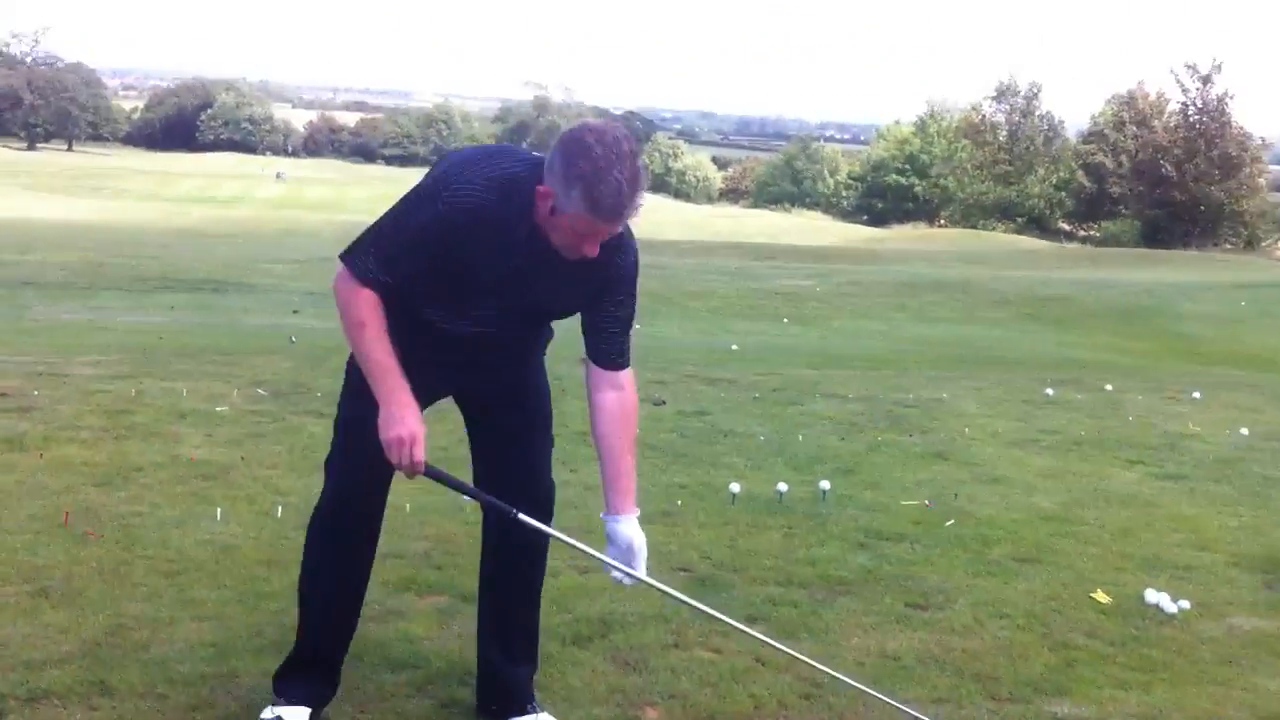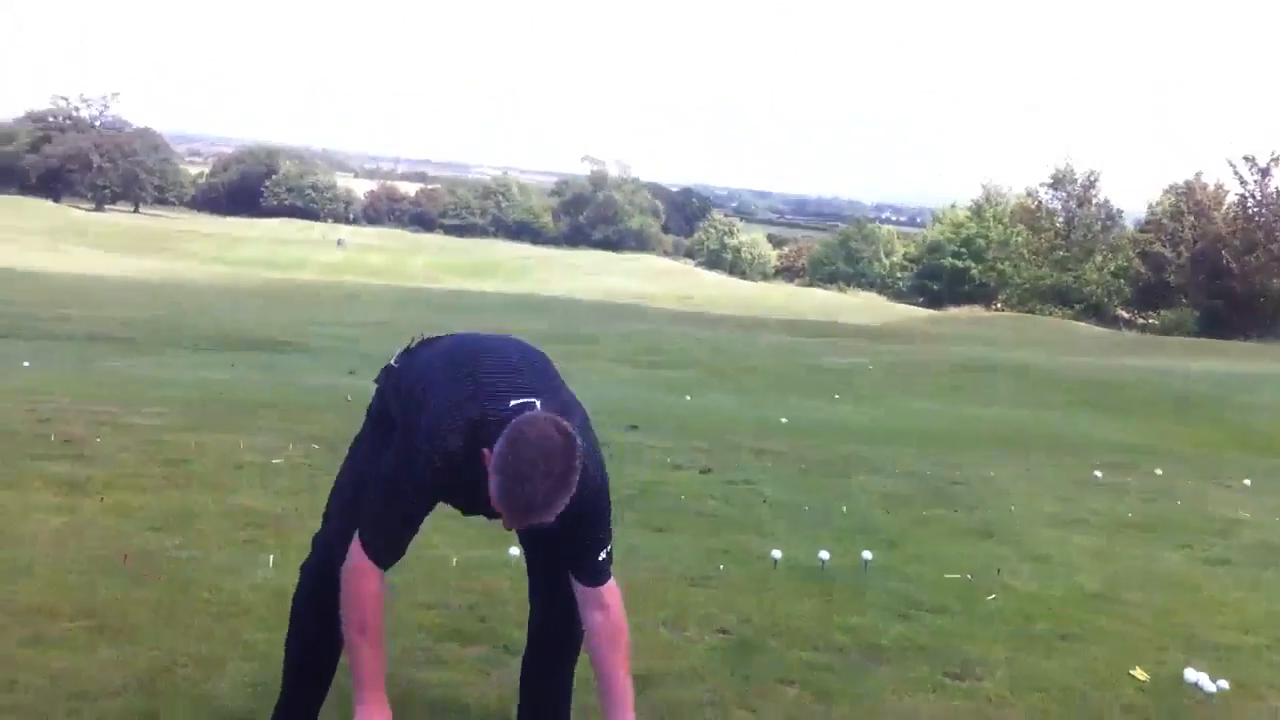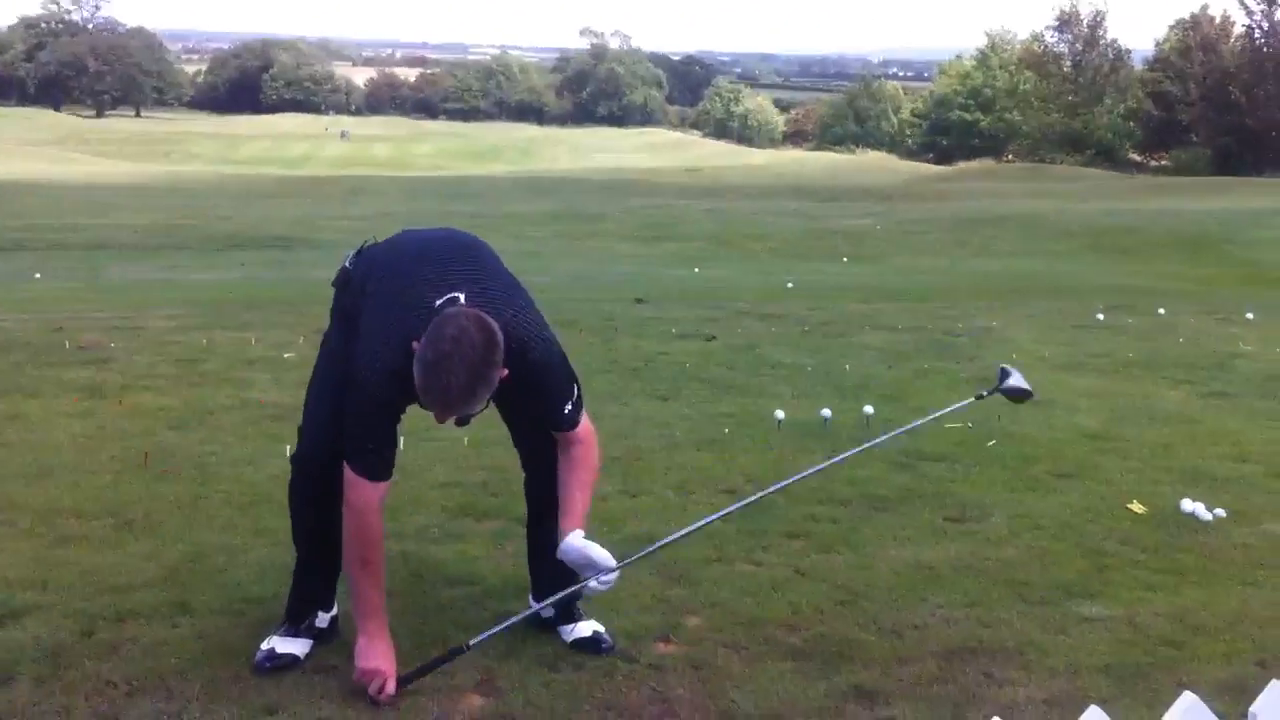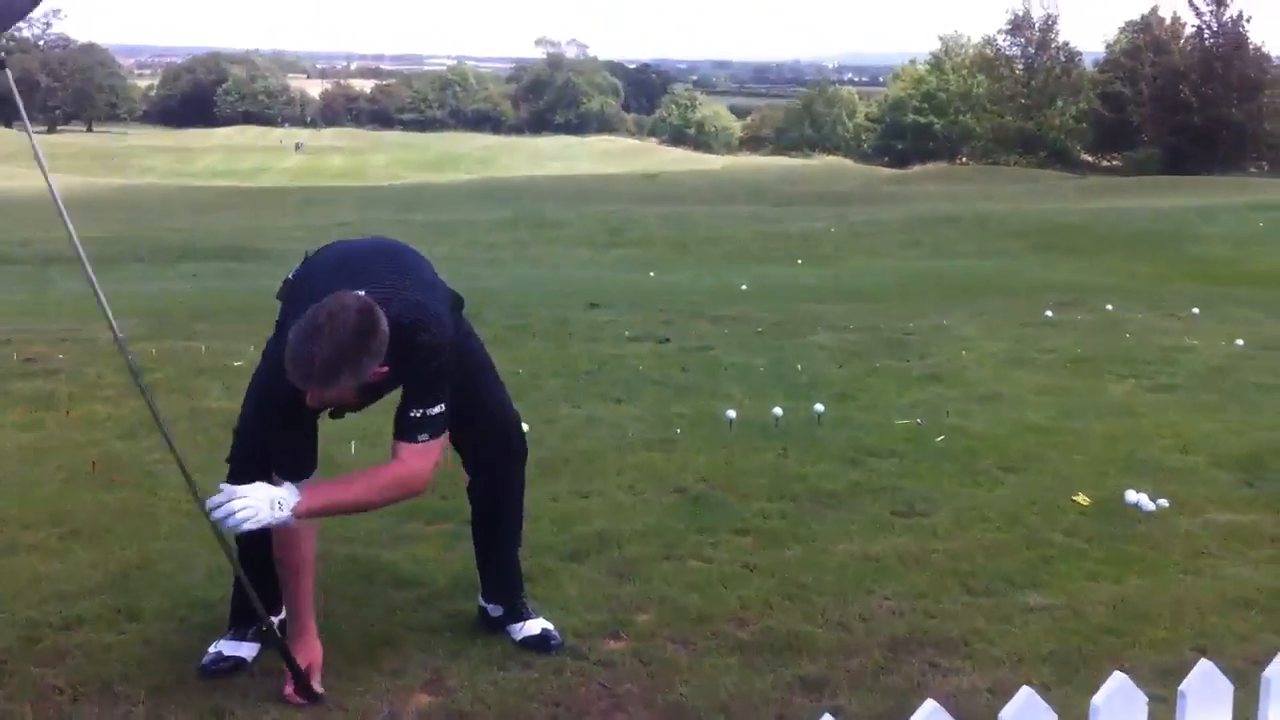
dt=0.5s
person 1, frame 1
left shoulder: (614, 253)
right shoulder: (461, 191)
left elbow: (612, 381)
right elbow: (354, 281)
left wrist: (623, 515)
right wrist: (394, 400)
left hip: (508, 349)
right hip: (410, 336)
left knee: (527, 499)
right knee: (350, 497)
person 1, frame 2
left shoulder: (581, 474)
right shoulder: (429, 450)
left elbow: (599, 603)
right elbow: (362, 571)
right hip: (411, 398)
left knee: (562, 579)
right knee: (333, 568)
person 1, frame 3
left shoulder: (531, 348)
right shoulder: (383, 365)
left elbow: (576, 436)
right elbow: (363, 502)
left wrist: (573, 532)
right wrist: (373, 634)
left hip: (477, 293)
left knee: (548, 446)
right knee: (318, 457)
left ankle: (555, 603)
right ankle: (311, 612)
person 1, frame 4
left shoulder: (426, 335)
right shoulder: (296, 363)
left elbow: (415, 469)
right elbow: (287, 490)
left wrist: (290, 502)
right wrist: (303, 634)
left hip: (411, 316)
right hip: (317, 308)
left knee: (501, 441)
right knee: (252, 460)
left ankle: (503, 602)
right ankle: (256, 617)
